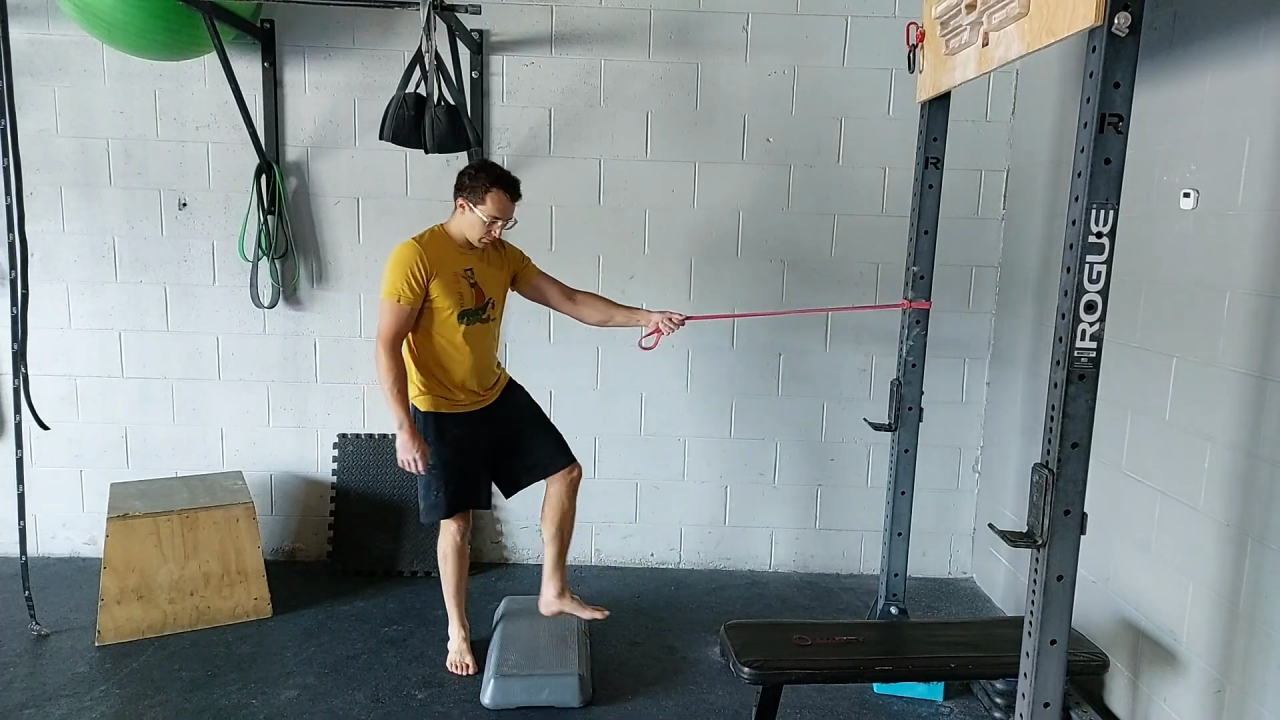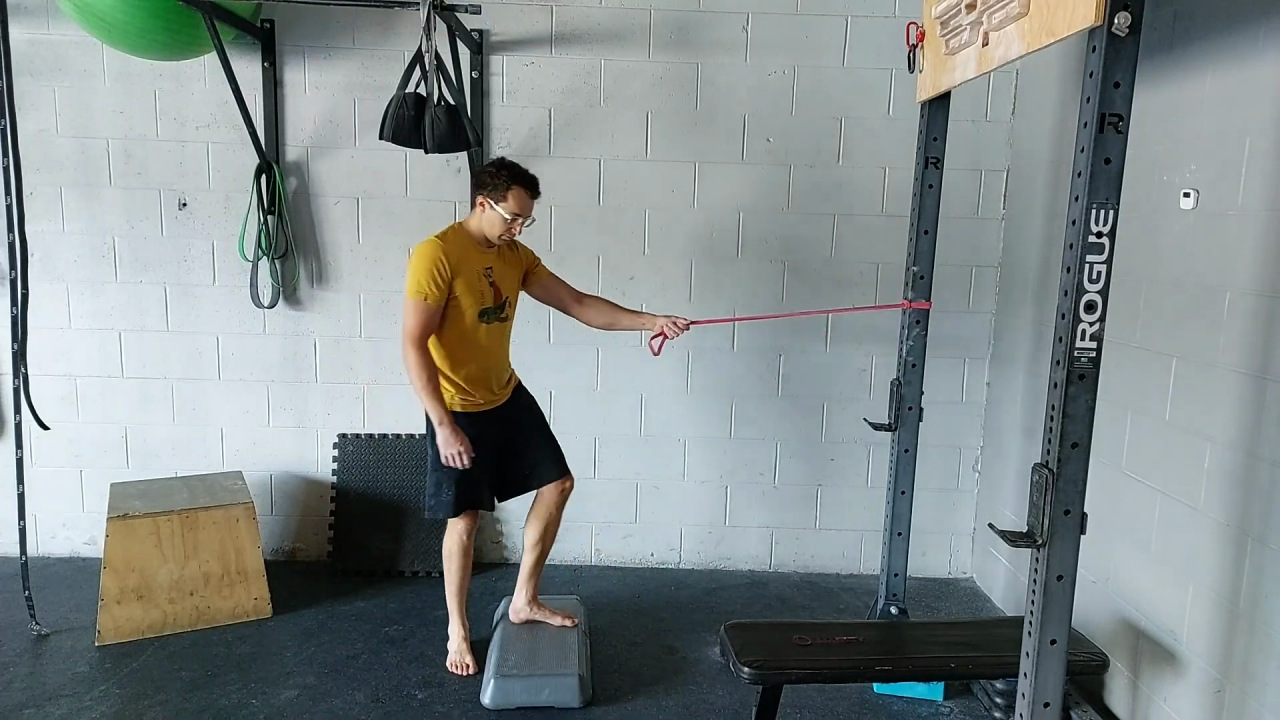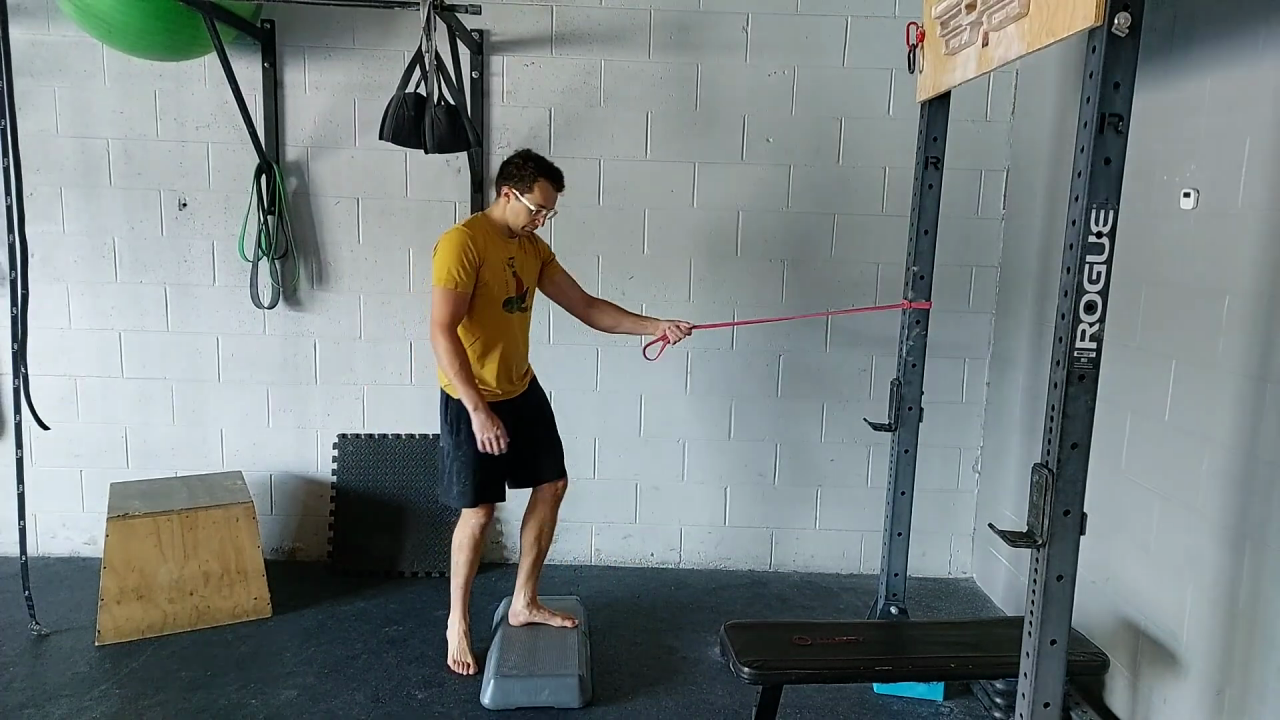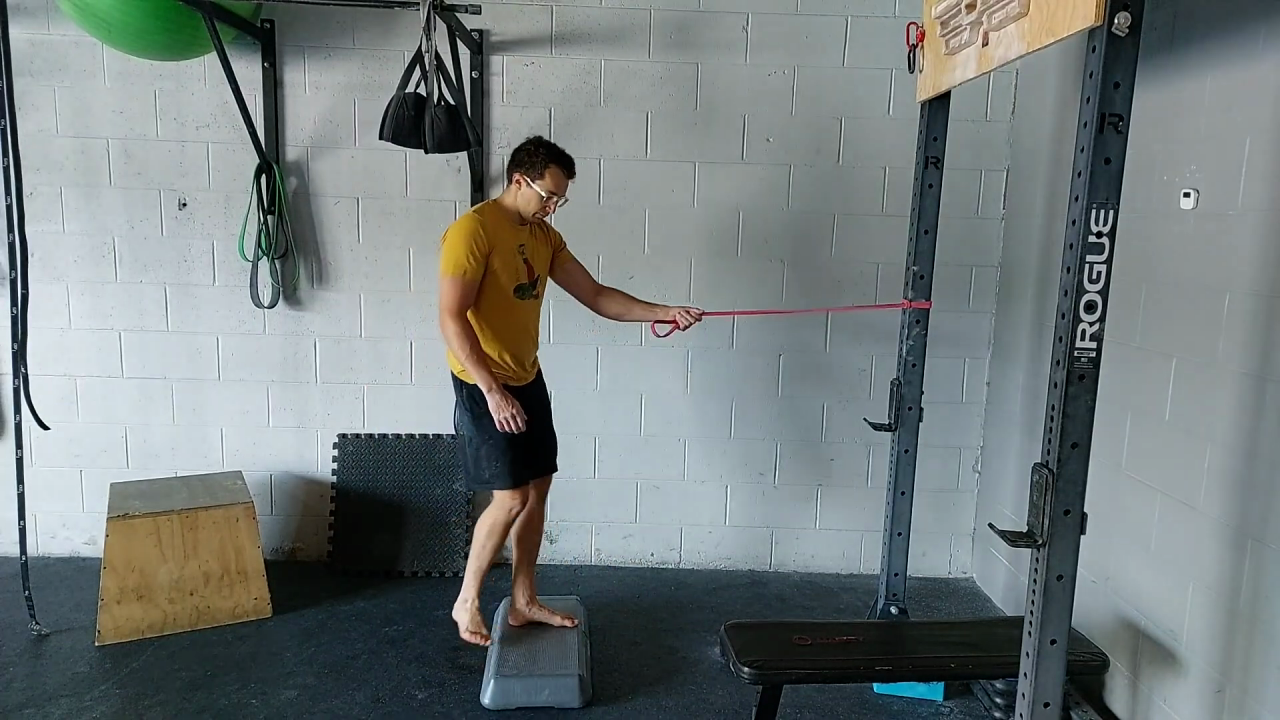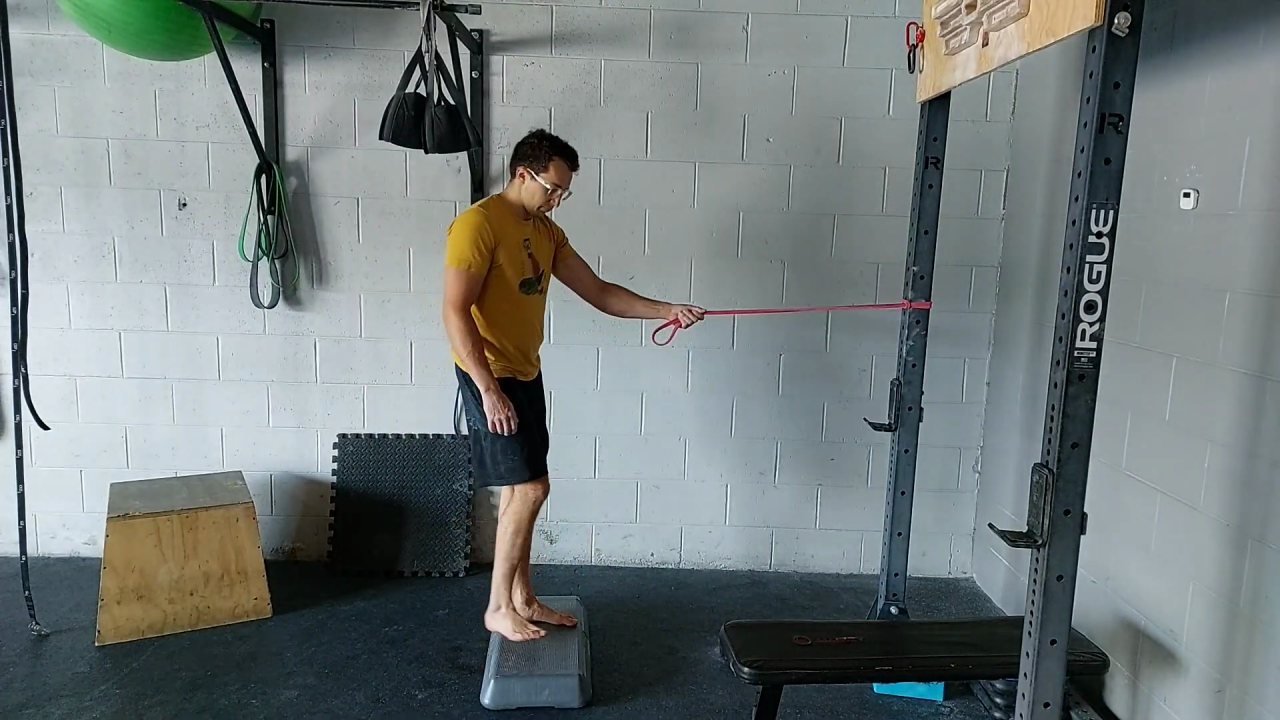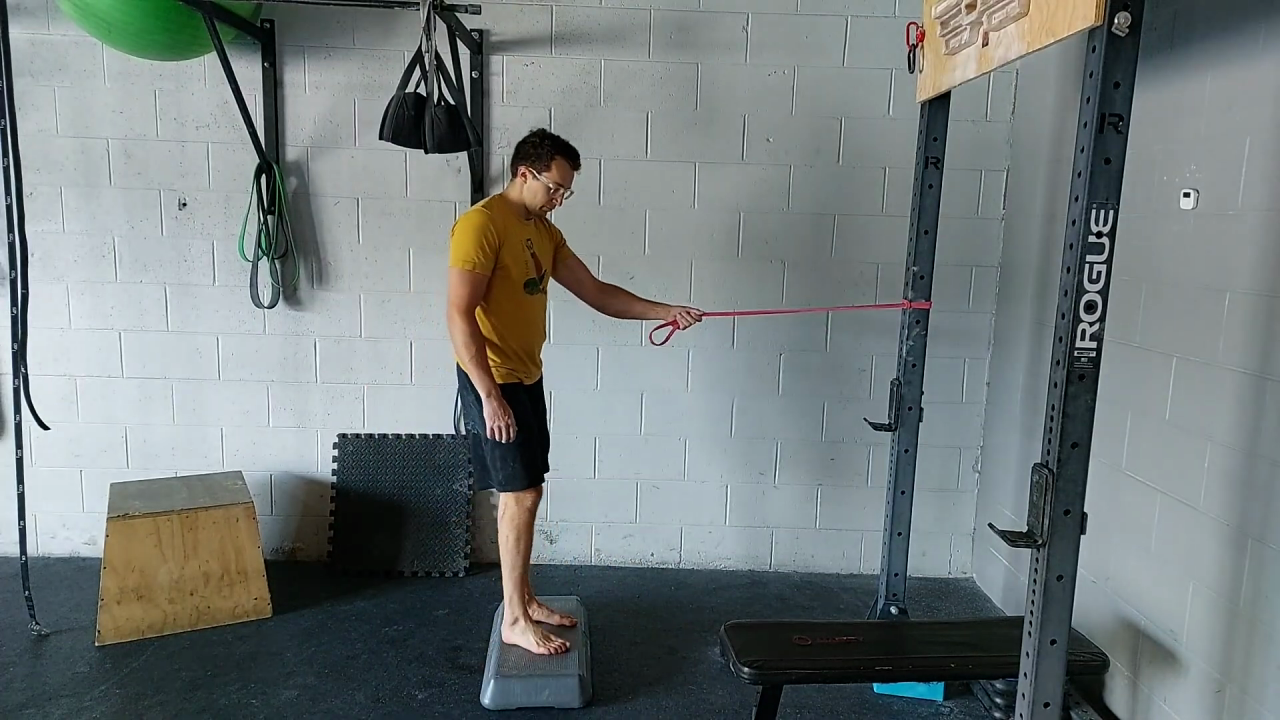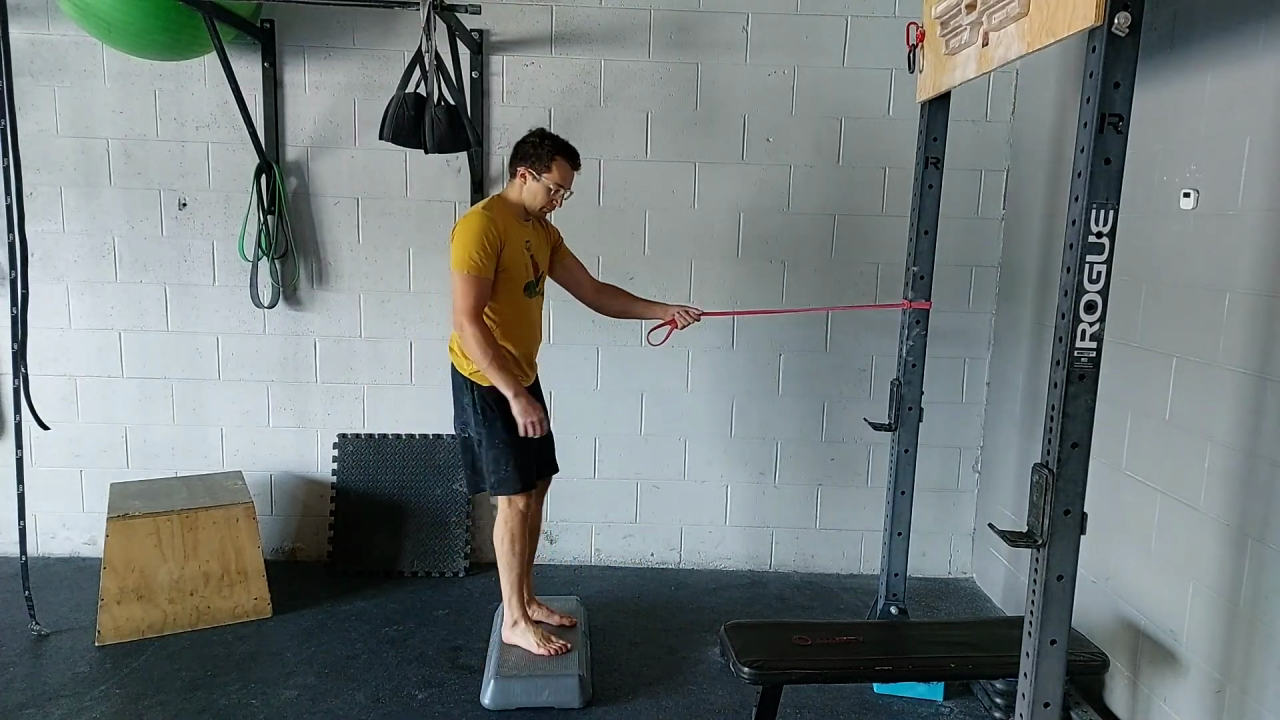
dt=0.2s
person 1, frame 1
left shoulder: (503, 255)
right shoulder: (415, 257)
left elbow: (569, 301)
right elbow: (387, 346)
left wrist: (643, 317)
right wrist: (405, 429)
left hip: (500, 395)
right hip: (442, 412)
left knee: (565, 473)
right knee: (456, 520)
left ankle: (555, 593)
right ankle: (457, 631)
person 1, frame 2
left shoulder: (516, 255)
right shoulder: (436, 254)
left elbow: (577, 303)
right elbow: (414, 344)
left wrist: (649, 320)
right wrist: (444, 425)
left hip: (507, 396)
right hip: (456, 409)
left knee: (556, 484)
right knee: (463, 519)
left ankle: (524, 600)
right ankle: (458, 630)
person 1, frame 3
left shoulder: (534, 248)
right shoulder: (462, 243)
left elbow: (585, 307)
right elbow: (442, 332)
left wrist: (654, 326)
right wrist: (478, 408)
left hip: (522, 390)
right hip: (471, 400)
left knee: (551, 487)
right knee: (477, 511)
left ankle: (524, 603)
right ankle: (458, 625)
person 1, frame 4
left shoulder: (544, 236)
right shoulder: (472, 230)
left elbow: (596, 296)
right elbow: (451, 318)
left wrist: (664, 312)
right wrist: (492, 390)
left hip: (528, 379)
right hip: (484, 383)
left knee: (535, 492)
right knee: (511, 498)
left ankle: (523, 601)
right ankle: (468, 601)
person 1, frame 5
left shoulder: (546, 231)
right shoulder: (477, 224)
left elbow: (598, 291)
right elbow: (455, 313)
left wrist: (665, 310)
right wrist: (489, 388)
left hip: (526, 375)
right hip: (490, 378)
left knee: (520, 489)
right knee: (530, 487)
left ankle: (522, 599)
right ankle: (498, 607)
person 1, frame 6
left shoulder: (544, 230)
right shoulder: (481, 224)
left elbow: (595, 292)
right elbow: (460, 316)
left wrist: (664, 311)
right wrist: (491, 395)
left hip: (526, 376)
right hip: (493, 381)
left knee: (523, 492)
right knee: (522, 496)
left ankle: (524, 600)
right ankle: (514, 621)
person 1, frame 7
left shoulder: (541, 230)
right shoulder: (481, 226)
left elbow: (592, 291)
right elbow: (468, 322)
left wrist: (662, 310)
right wrist: (515, 394)
left hip: (519, 378)
right hip: (486, 384)
left knee: (534, 487)
right knee: (516, 498)
left ankle: (525, 598)
right ankle: (515, 621)
